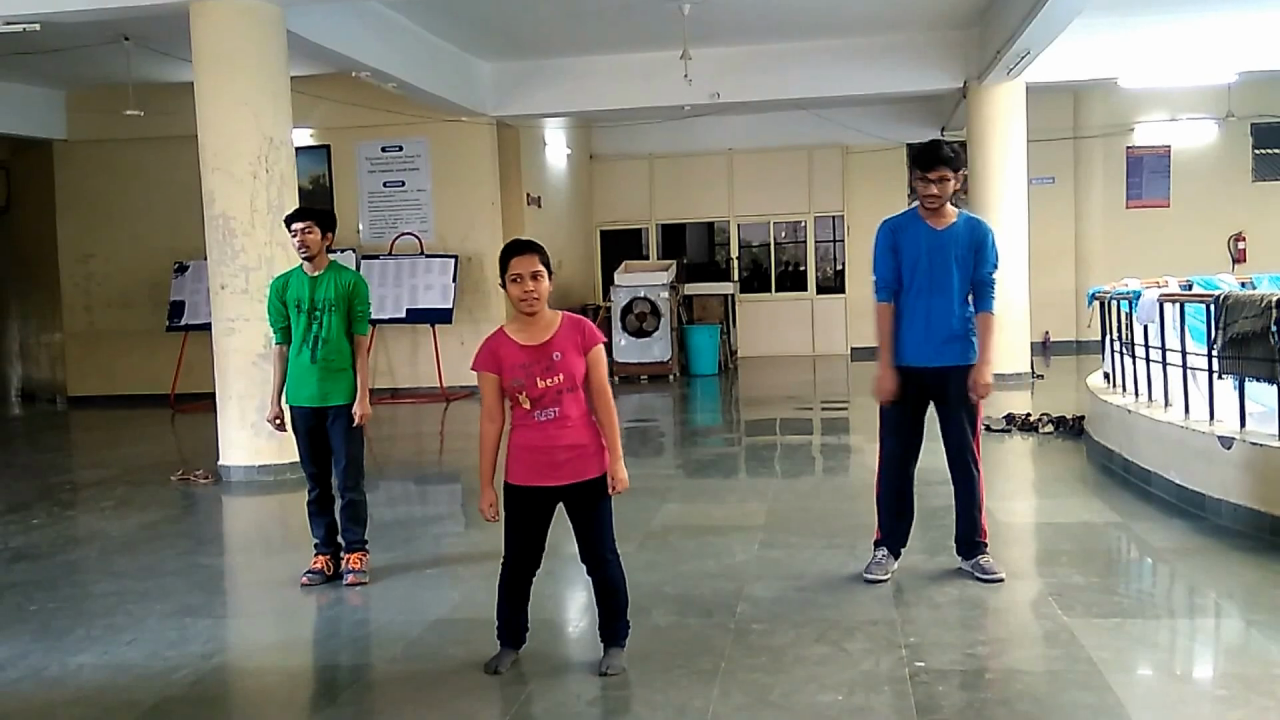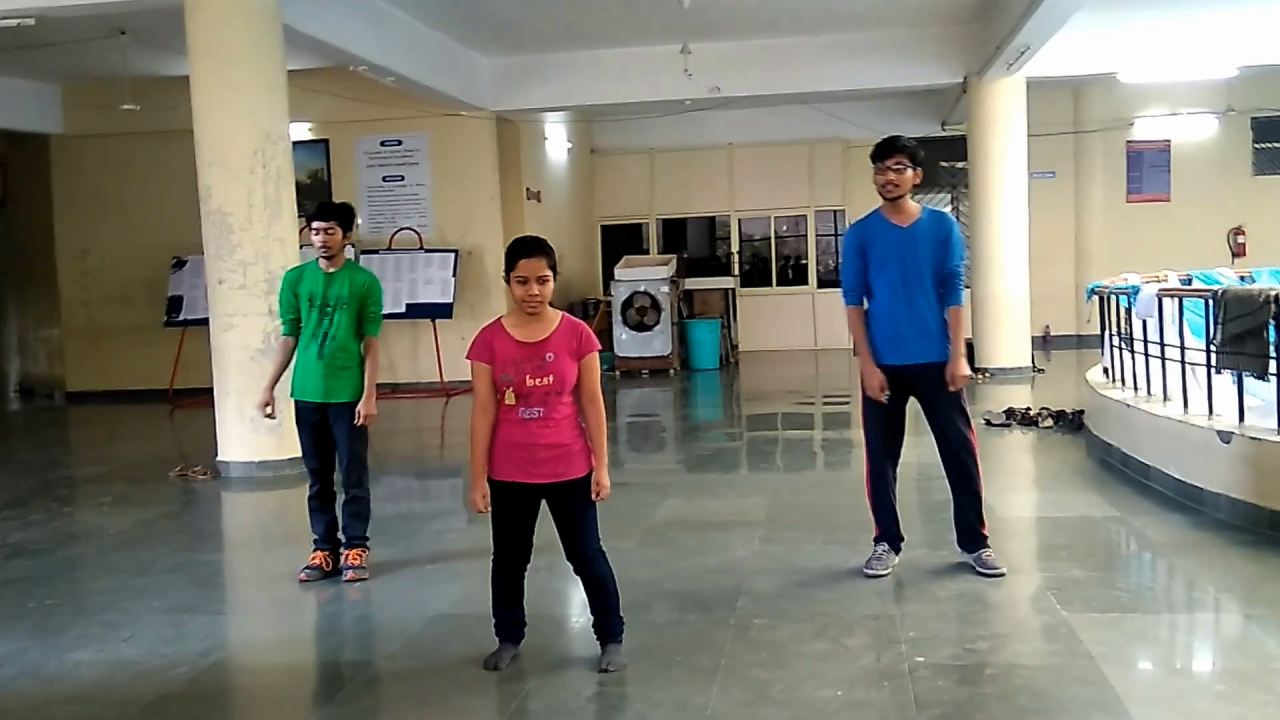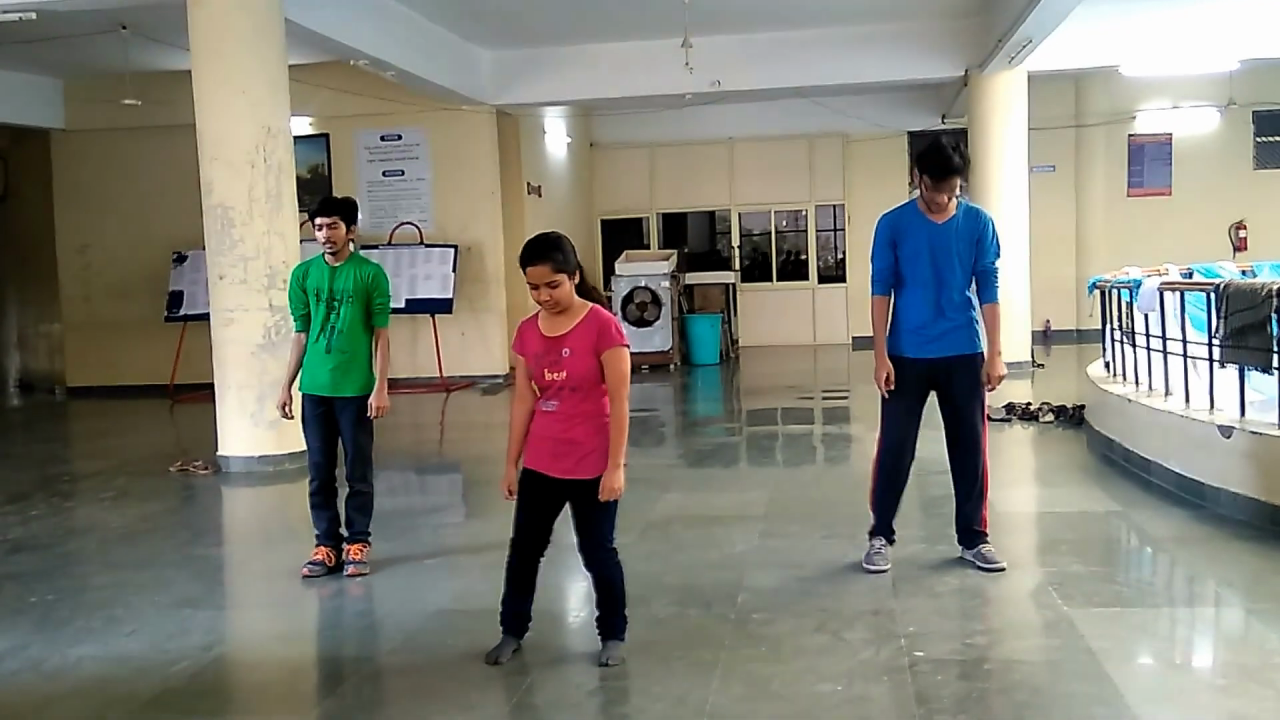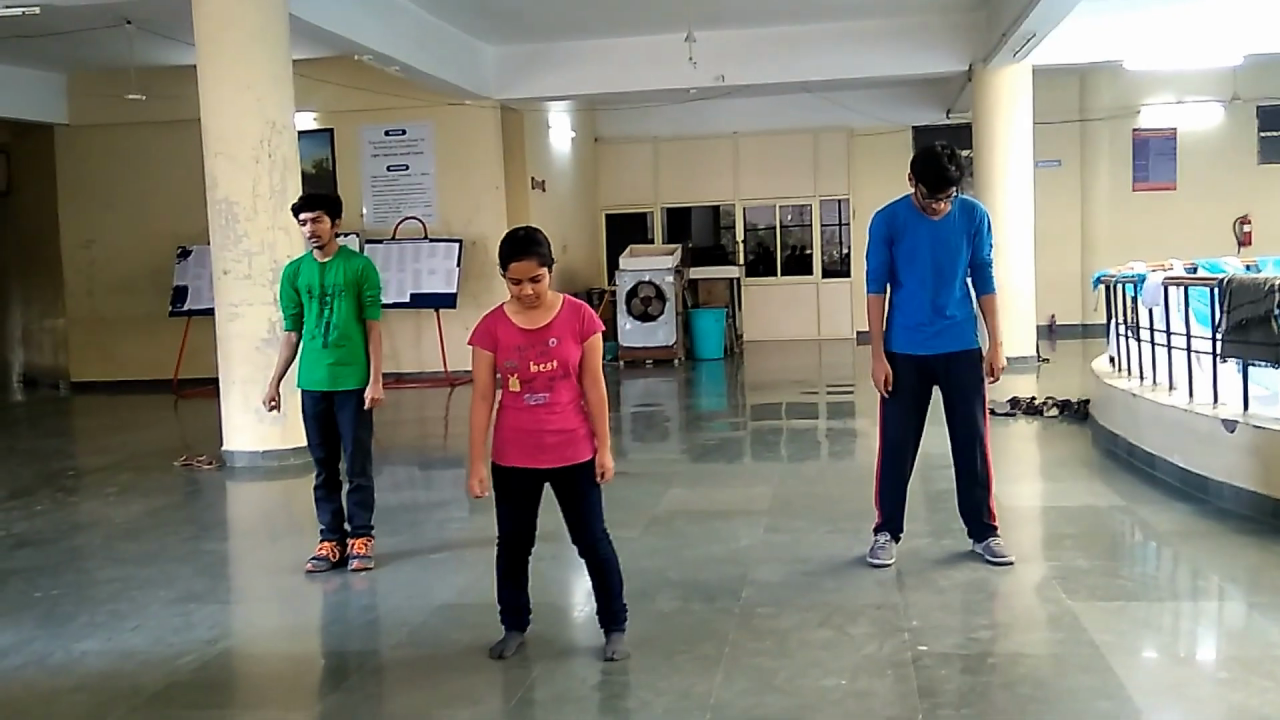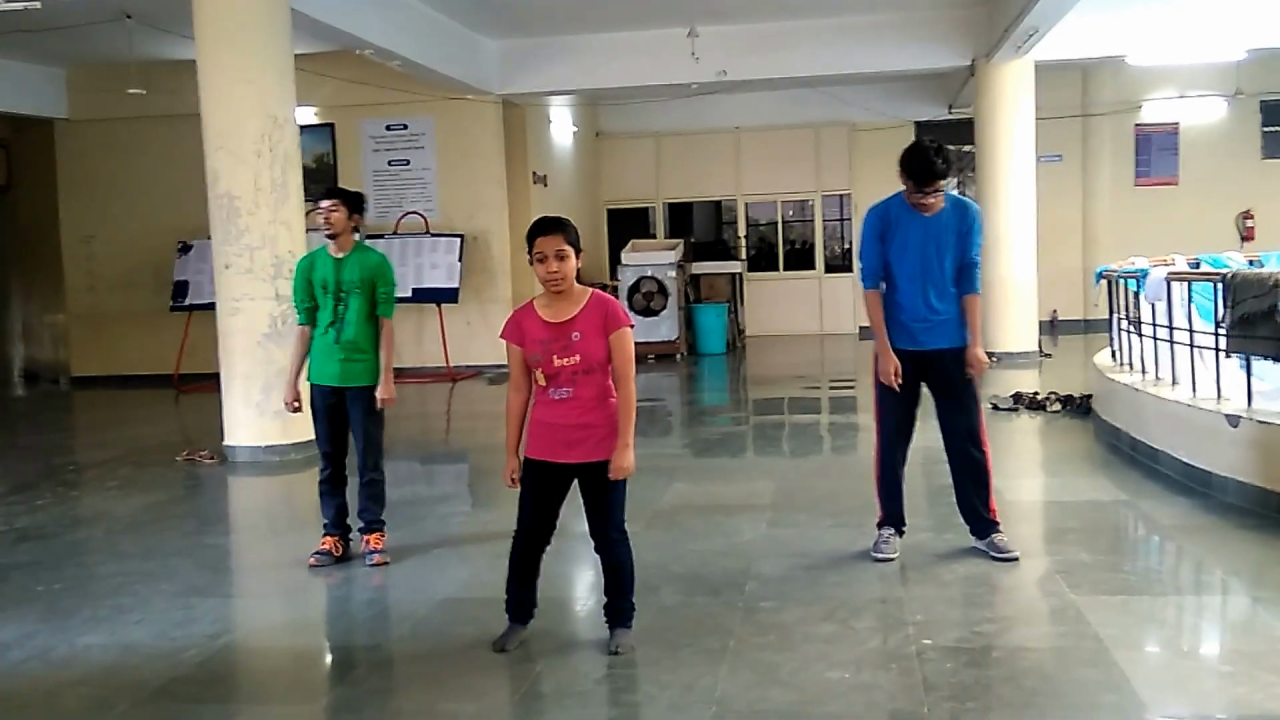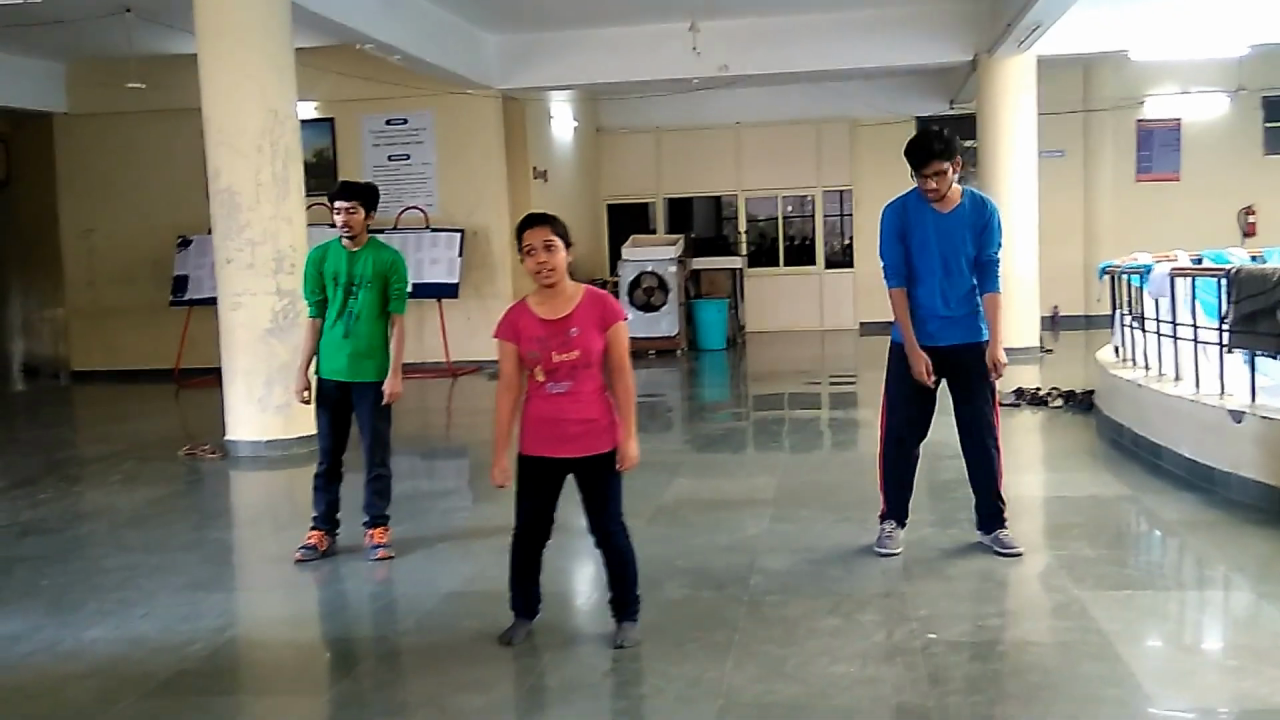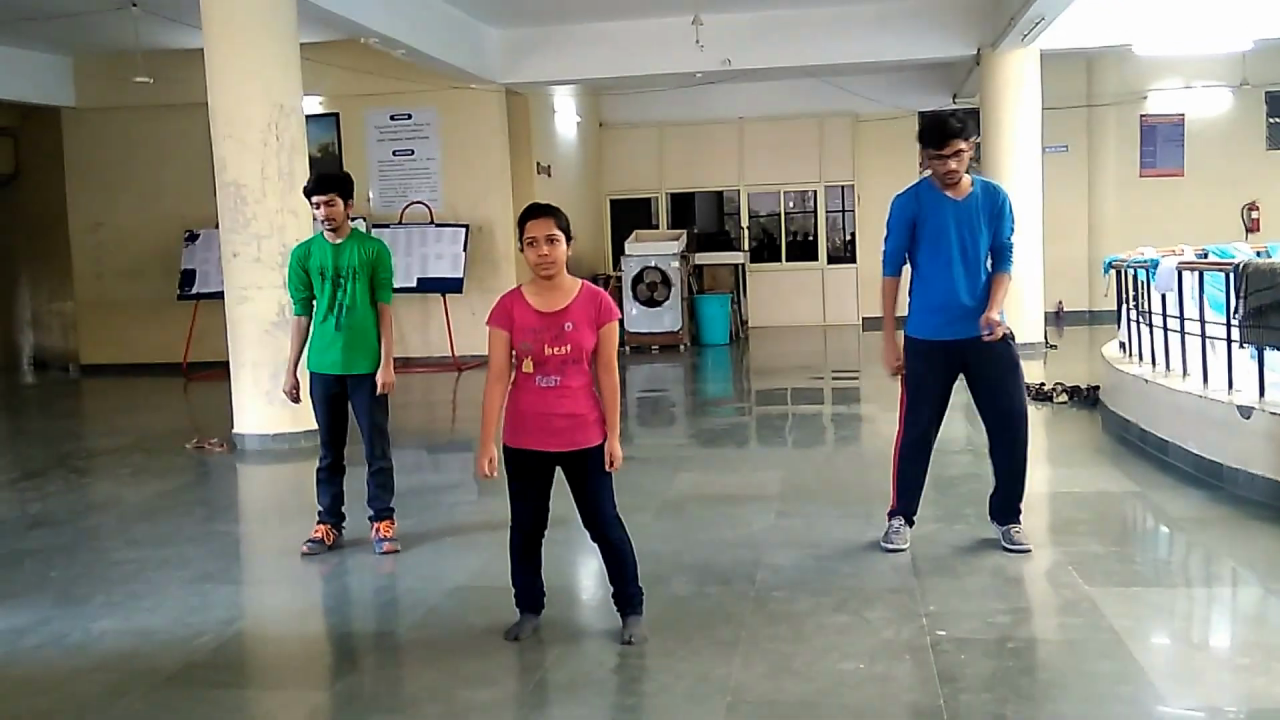
dt=0.7s
person 1, frame 1
left shoulder: (580, 330)
right shoulder: (494, 348)
left elbow: (602, 397)
right elbow: (491, 419)
left wrist: (617, 459)
right wrist: (486, 485)
left hip: (585, 469)
right hip: (526, 476)
left knee: (601, 558)
right knee: (518, 562)
left ankle: (614, 642)
right ankle: (509, 643)
person 1, frame 2
left shoulder: (577, 333)
right shoulder: (490, 339)
left elbow: (592, 403)
right elbow: (483, 412)
left wrist: (601, 465)
right wrist: (477, 477)
left hip: (570, 469)
right hip: (509, 473)
left knee: (586, 555)
right knee: (509, 557)
left ankle: (611, 639)
right ankle: (509, 638)
person 1, frame 3
left shoulder: (603, 325)
right shoulder: (526, 331)
left elbow: (619, 401)
right elbow: (523, 400)
left wrist: (615, 466)
right wrist: (511, 462)
left hip: (590, 466)
right hip: (540, 465)
left knee: (597, 552)
right knee: (524, 548)
left ankle: (613, 635)
right ankle: (512, 632)
person 1, frame 4
left shoulder: (579, 316)
right shoulder: (491, 327)
left elbow: (594, 386)
right elbow: (483, 398)
left wrist: (604, 447)
right wrist: (476, 463)
left hip: (573, 453)
right hip: (513, 457)
left knee: (592, 540)
right knee: (513, 544)
left ankle: (615, 627)
right ankle: (514, 627)
person 1, frame 5
left shoulder: (607, 310)
right shoulder: (521, 321)
left elbow: (625, 383)
right elbow: (518, 389)
left wrist: (625, 445)
right wrist: (512, 453)
left hip: (600, 447)
right hip: (544, 451)
left knee: (609, 537)
right knee: (529, 536)
left ankle: (620, 623)
right ankle: (517, 619)
person 1, frame 6
left shoulder: (601, 305)
right shoulder: (515, 319)
left elbow: (621, 373)
right elbow: (508, 389)
left wrist: (630, 435)
right wrist: (499, 454)
left hip: (597, 443)
right hip: (539, 448)
left knee: (609, 531)
right knee: (529, 532)
left ankle: (627, 616)
right ankle: (523, 613)
person 1, frame 7
left shoulder: (596, 301)
right shoulder: (509, 306)
left elbow: (607, 373)
right elbow: (497, 377)
left wrist: (614, 436)
right wrist: (487, 442)
left hip: (584, 437)
right hip: (525, 441)
left knee: (605, 524)
right knee: (526, 527)
left ankle: (631, 610)
right ankle: (529, 609)
person 2, frame 1
left shoulder: (977, 232)
right shoulder: (893, 231)
left elbow: (985, 301)
right elbow: (884, 298)
left wrist: (983, 363)
right wrist: (884, 364)
left hip: (958, 363)
right hip: (907, 363)
left knee: (966, 458)
right knee: (895, 458)
left ankle: (972, 548)
right ankle: (887, 547)
person 2, frame 2
left shoulder: (943, 226)
right shoulder: (859, 233)
left elbow: (953, 293)
right elbow: (854, 301)
left wrist: (958, 355)
right wrist: (867, 364)
left hip: (935, 360)
right hip: (883, 363)
left knee: (960, 450)
right knee: (881, 455)
left ankle: (974, 541)
right ankle: (887, 542)
person 2, frame 3
left shoulder: (979, 223)
right shoulder: (892, 224)
left elbow: (988, 290)
right elbow: (881, 290)
left wrist: (995, 353)
right wrist: (881, 355)
left hip: (963, 354)
right hip: (906, 354)
left knee: (970, 447)
right knee: (894, 447)
left ankle: (973, 537)
right ankle: (880, 535)
person 2, frame 4
left shoulder: (974, 216)
right shoulder: (888, 220)
left elbow: (984, 280)
right elbow: (876, 288)
left wrist: (995, 344)
right wrist: (877, 354)
left hip: (962, 348)
right hip: (904, 350)
left knee: (972, 441)
right knee: (897, 443)
left ankle: (983, 531)
right ankle: (887, 531)
person 2, frame 5
left shoulder: (966, 214)
right shoulder: (880, 217)
left elbow: (970, 281)
right elbow: (871, 285)
left wrist: (974, 343)
right wrist: (884, 349)
left hip: (951, 345)
right hip: (898, 346)
left knee: (968, 438)
right knee: (891, 439)
left ankle: (985, 527)
right ankle: (890, 525)
person 2, frame 6
left shoulder: (982, 210)
right shoulder: (897, 213)
left elbow: (989, 279)
right elbow: (896, 281)
left wrist: (995, 341)
right wrist: (914, 347)
left hip: (969, 341)
right hip: (914, 342)
left knee: (983, 435)
right knee: (899, 434)
left ankle: (992, 523)
right ankle: (893, 519)
person 2, frame 7
left shoulder: (995, 198)
right shoulder: (909, 203)
left elbow: (1003, 261)
right elbow: (892, 269)
left wrist: (994, 308)
right wrist: (890, 338)
left hip: (984, 331)
right hip: (927, 337)
left knee: (1011, 422)
right knee: (917, 430)
left ankle: (1006, 516)
right ankle: (901, 517)
person 3, frame 1
left shoulder: (350, 281)
right shoulder: (282, 286)
left elbow: (361, 344)
right elbow: (281, 347)
left wrist: (363, 395)
right wrist: (275, 400)
left hip: (342, 396)
right hip: (302, 398)
left knee: (349, 479)
right knee: (316, 481)
left ankle: (354, 552)
right ankle: (325, 553)
person 3, frame 2
left shoulder: (364, 282)
right shoulder: (295, 279)
left elbow: (371, 344)
right elbow: (289, 338)
left wrist: (369, 395)
right wrist: (270, 387)
left hip: (348, 393)
right hip: (308, 393)
left knee: (353, 476)
right knee: (318, 477)
left ankle: (355, 549)
right ankle: (324, 549)
person 3, frame 3
left shoulder: (370, 274)
right shoulder: (303, 274)
left elbow: (381, 335)
right elbow: (301, 335)
left wrist: (381, 387)
right wrist: (286, 386)
left hip: (355, 388)
right hip: (315, 388)
left knee: (358, 472)
right knee: (319, 472)
left ankle: (357, 543)
right ankle: (327, 544)
person 3, frame 4
left shoulder: (360, 266)
right shoulder: (294, 273)
left elbow: (373, 327)
right elbow: (292, 332)
left wrist: (376, 379)
right wrist: (275, 382)
left hip: (353, 381)
right hip: (313, 382)
left knee: (357, 465)
right knee: (324, 467)
left ankle: (361, 537)
right ankle: (331, 539)
person 3, frame 5
left shoulder: (375, 263)
right shoulder: (308, 266)
left elbow: (385, 325)
right elbow: (305, 327)
left wrist: (386, 378)
right wrist: (292, 381)
left hip: (364, 377)
right hip: (324, 378)
left knee: (369, 460)
right knee: (330, 462)
left ankle: (373, 533)
right ankle: (335, 535)
person 3, frame 6
left shoulder: (388, 259)
right shoulder: (319, 257)
left elbow: (396, 321)
right elbow: (315, 319)
left wrist: (395, 373)
right wrist: (303, 371)
left hip: (372, 373)
right hip: (330, 373)
left knee: (377, 455)
right knee: (328, 456)
left ankle: (377, 528)
right ankle: (323, 530)
person 3, frame 7
left shoulder: (373, 249)
right shoulder: (303, 254)
left elbow: (384, 310)
right elbow: (301, 315)
left wrist: (386, 363)
right wrist: (291, 369)
left hip: (366, 365)
right hip: (323, 367)
left knee: (376, 448)
right knee: (330, 451)
left ankle: (382, 522)
right ankle: (329, 524)
